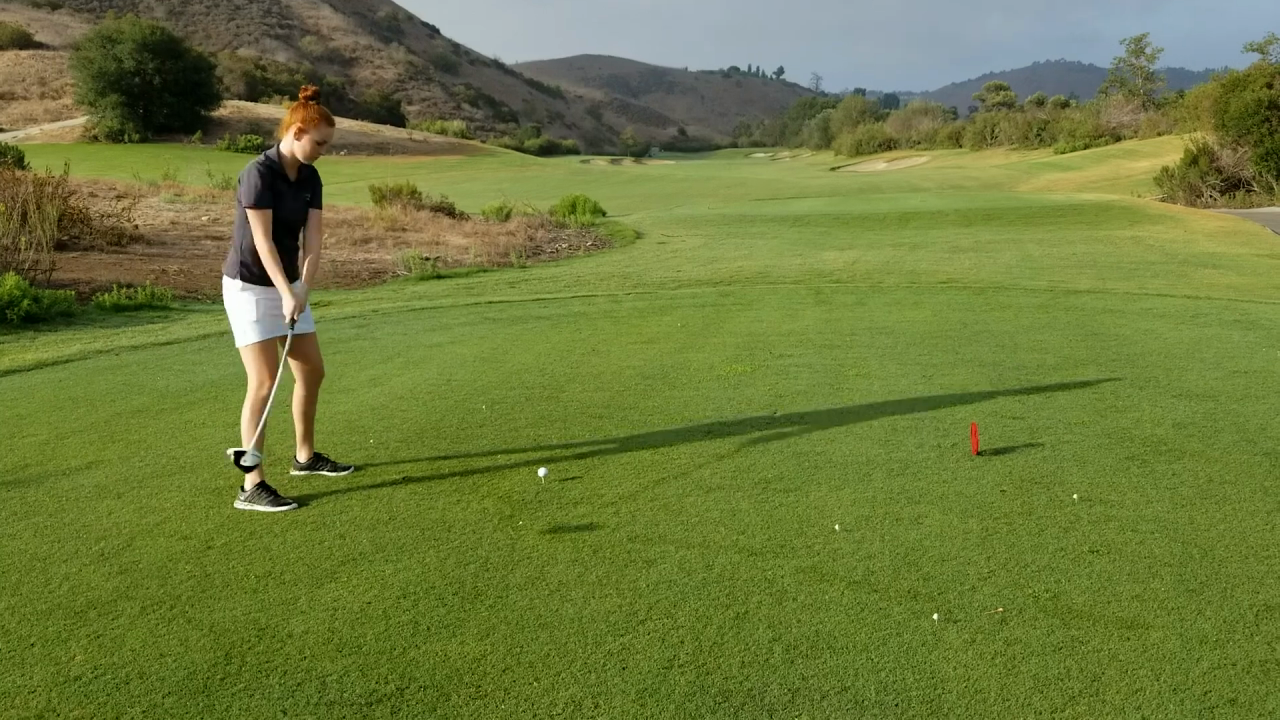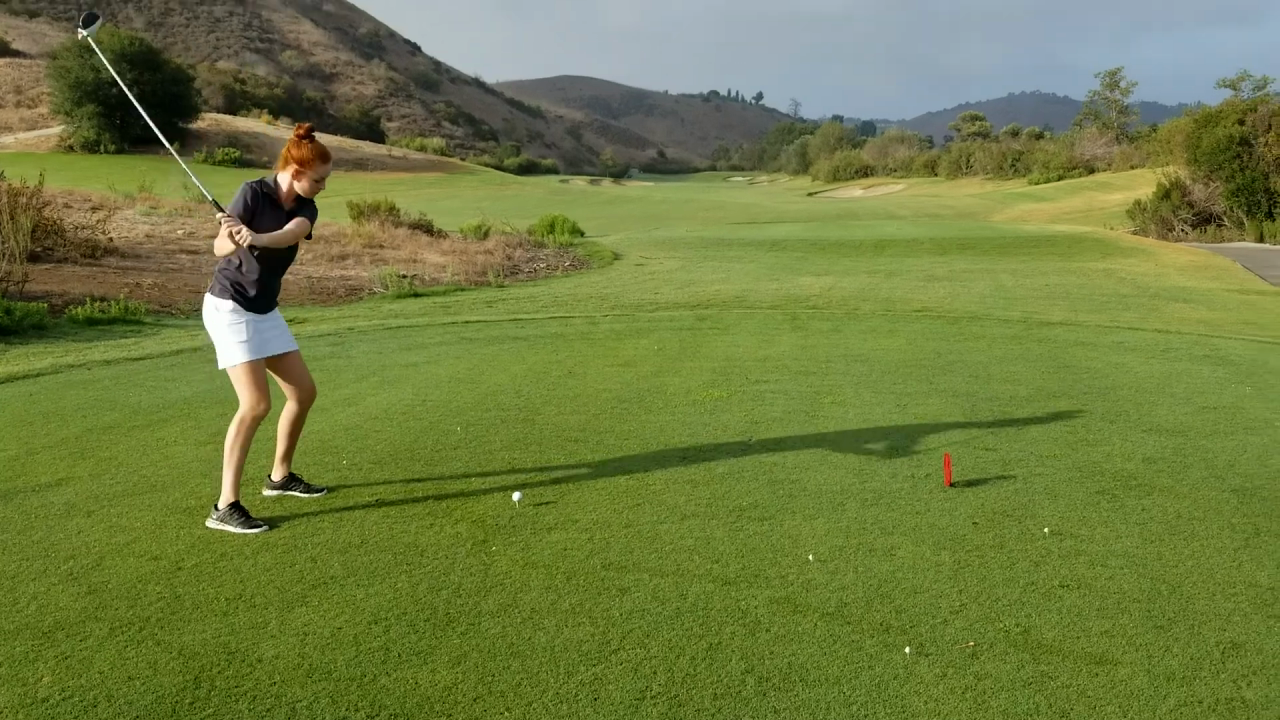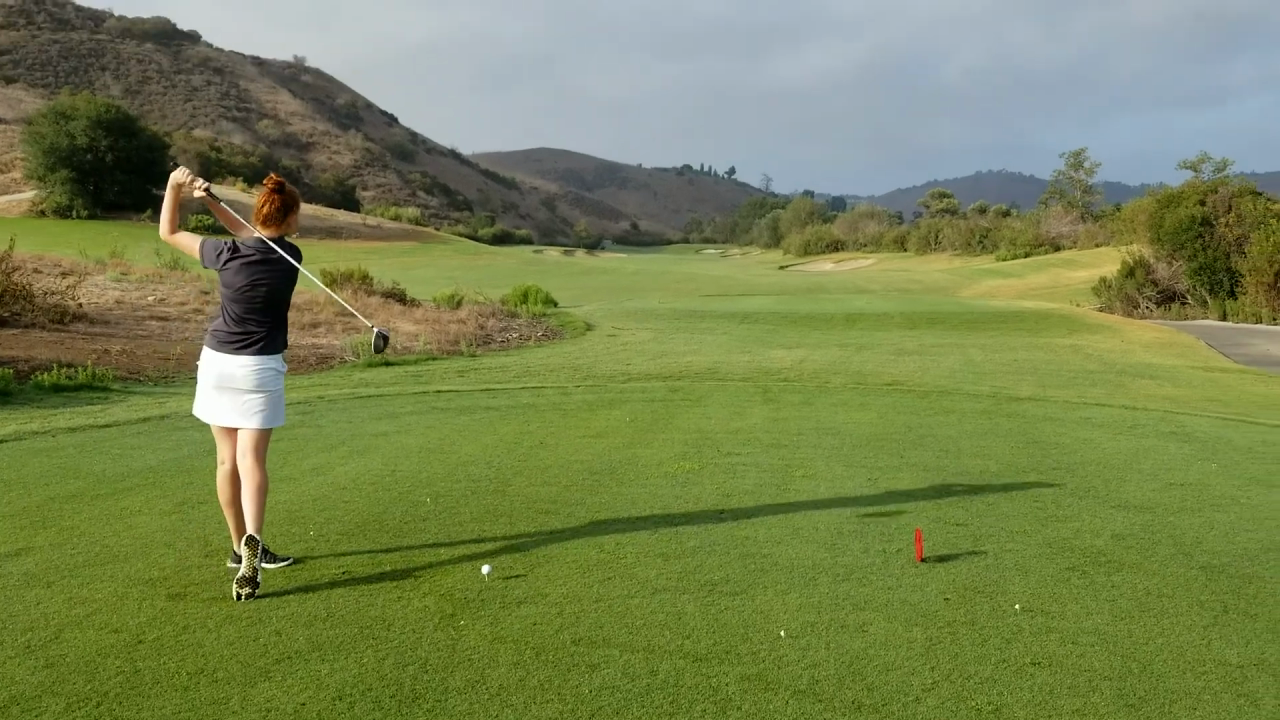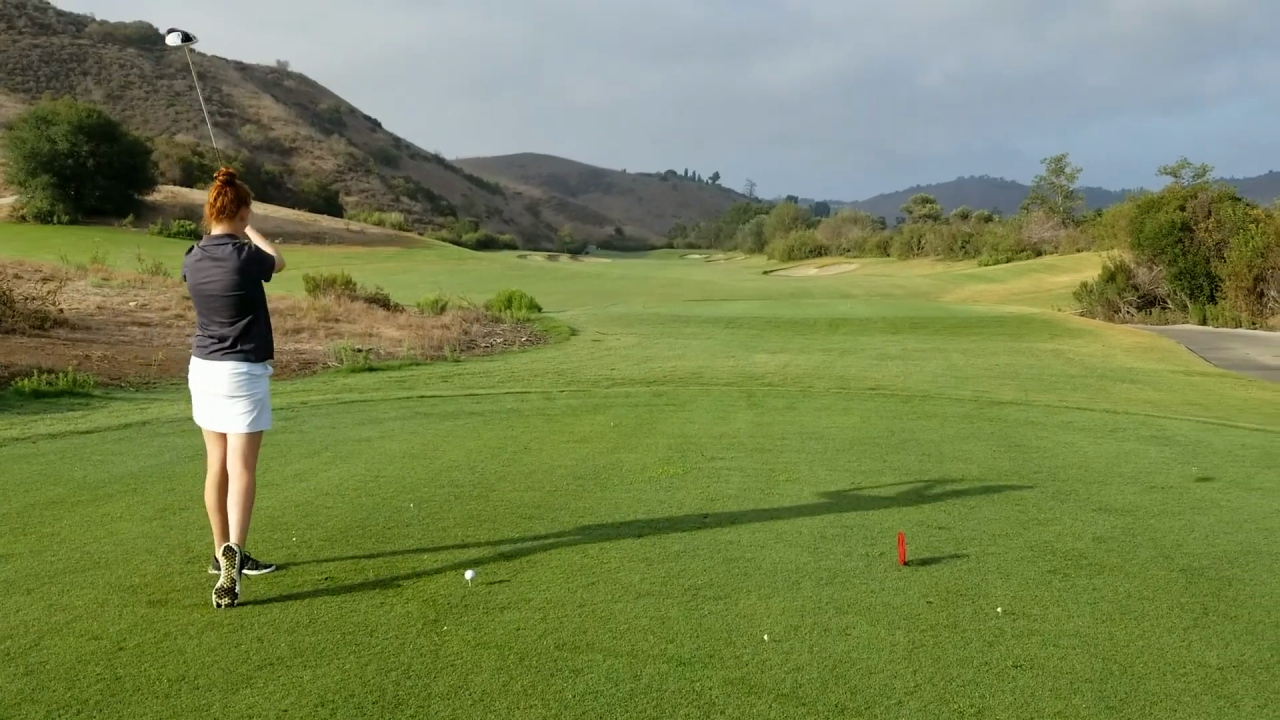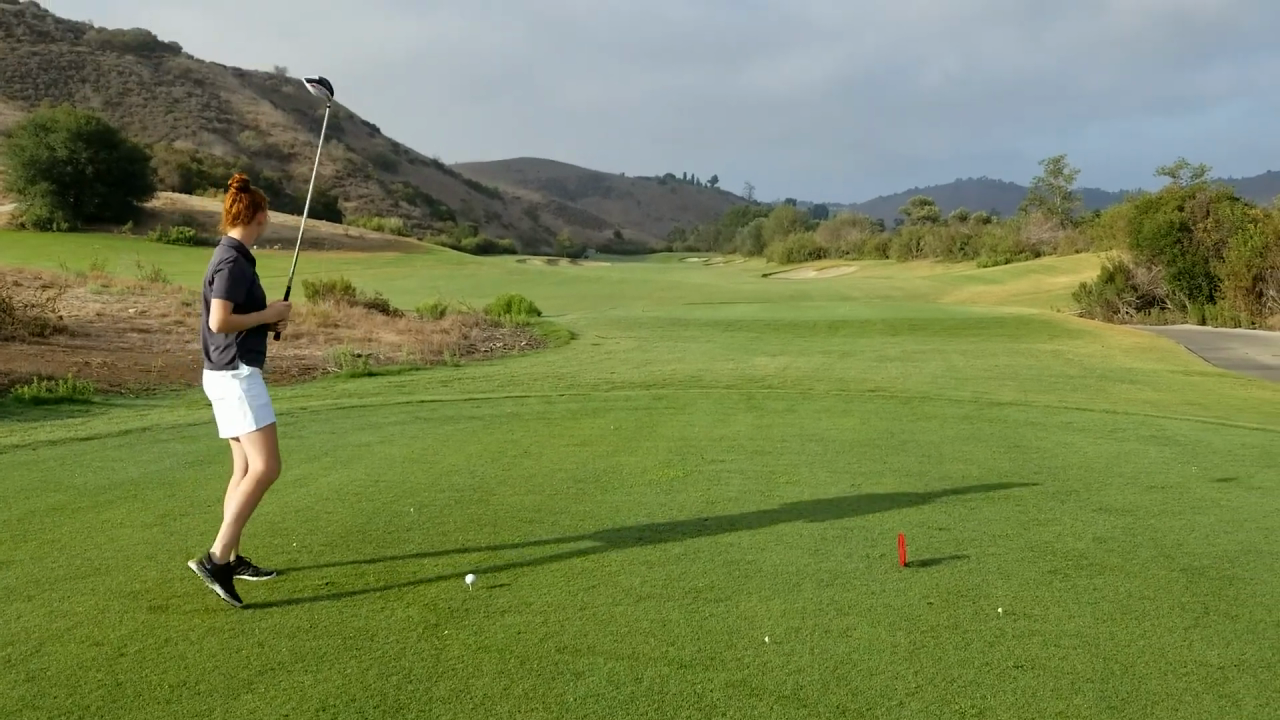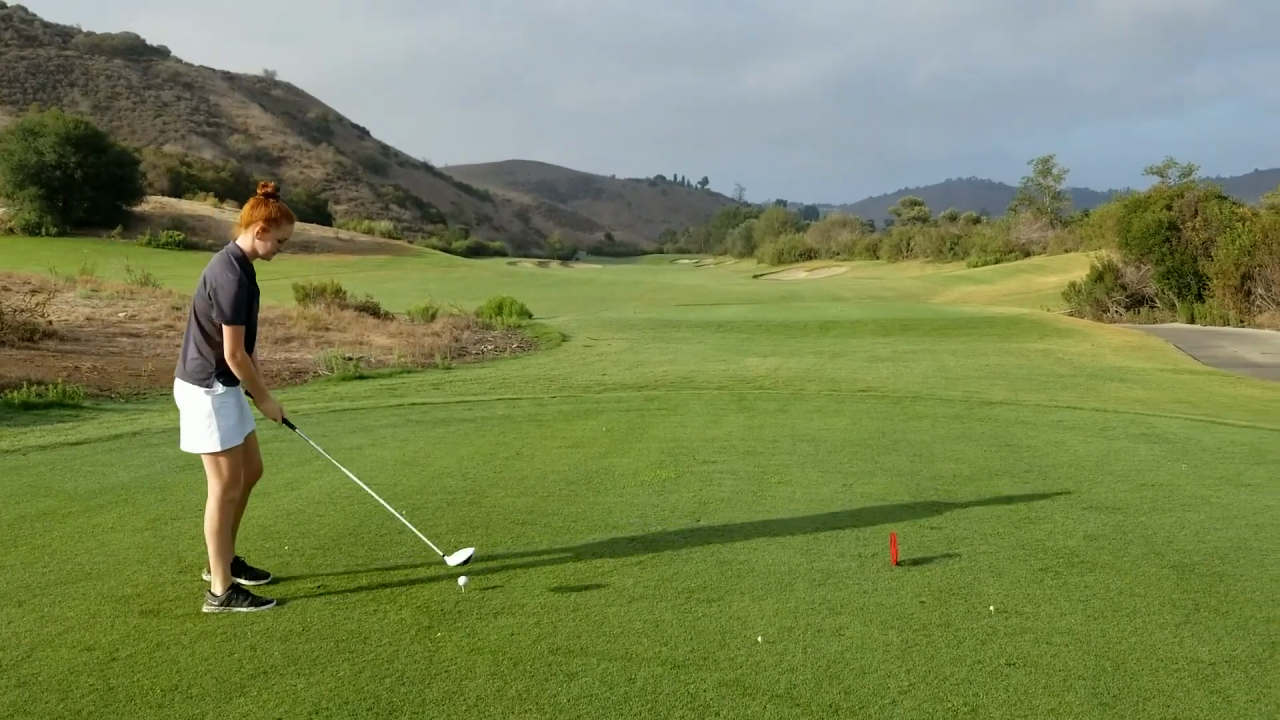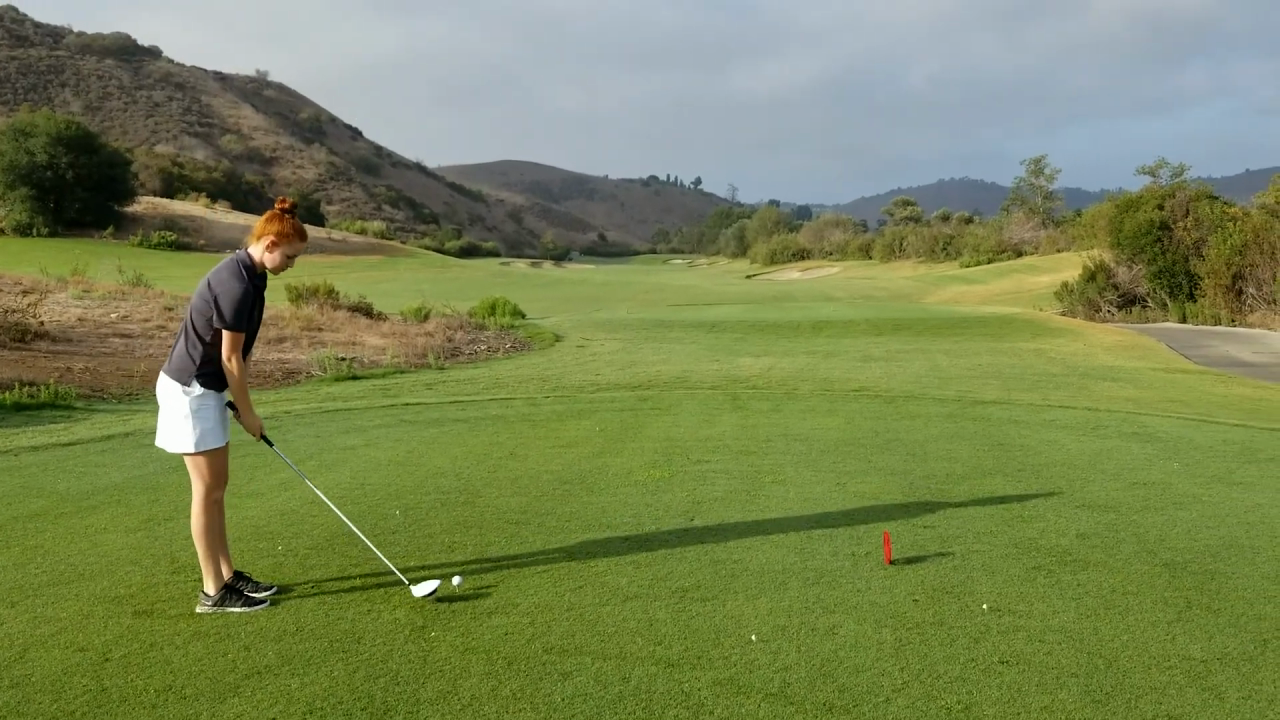
dt=0.7s
person 1, frame 1
left shoulder: (311, 179)
right shoulder: (258, 173)
left elbow: (311, 239)
right elbow: (264, 240)
left wrist: (300, 290)
right wrist: (287, 292)
left hip: (285, 287)
right hip: (248, 287)
left knee: (312, 372)
right knee: (263, 383)
left ankle: (305, 455)
right ankle: (252, 486)
person 1, frame 2
left shoulder: (309, 209)
right shoulder: (252, 195)
left elbow: (287, 238)
right elbow: (221, 249)
left wrist: (253, 237)
right wrist: (232, 240)
left hip: (261, 312)
right hip: (230, 311)
left knee: (305, 392)
right knee: (254, 406)
left ankle: (280, 475)
right ankle: (226, 505)
person 1, frame 3
left shoulder: (227, 256)
right shoulder: (290, 258)
left elbow: (168, 232)
right elbow: (250, 236)
left wrist: (175, 185)
right wrist: (209, 198)
left hip: (217, 363)
right hip: (261, 369)
left knee: (227, 460)
right knee: (251, 462)
left ankle: (241, 547)
right ankle: (252, 541)
person 1, frame 4
left shoulder: (192, 259)
right shoulder: (246, 255)
right elbow: (276, 260)
left wrist: (233, 235)
right wrist: (247, 229)
left hip: (203, 368)
right hip: (242, 372)
left knee: (217, 466)
right knee: (241, 469)
left ankle: (223, 552)
right ankle: (234, 551)
person 1, frame 5
left shoulder: (231, 256)
right shoulder: (232, 260)
right elbow: (219, 322)
left wrist: (270, 317)
right wrist: (267, 314)
left hip: (231, 373)
right hip: (235, 374)
left knee: (245, 469)
right knee: (266, 467)
left ankle: (228, 558)
right ankle: (215, 558)
person 1, frame 6
left shoulder: (237, 265)
right shoulder: (232, 277)
right elbow: (232, 352)
left wrist: (258, 389)
right wrist: (263, 398)
left hip: (222, 388)
right hip: (208, 390)
left knee: (251, 472)
right knee: (225, 487)
left ankle: (225, 560)
right ankle: (222, 591)
person 1, frame 7
left shoulder: (251, 274)
right shoulder: (236, 284)
left elbow: (241, 351)
right elbow: (230, 358)
left wrist: (240, 403)
right wrist: (247, 412)
left hip: (206, 388)
right hip: (189, 389)
left knee: (217, 486)
right knee: (208, 490)
left ankle: (227, 575)
right ankle: (213, 592)
